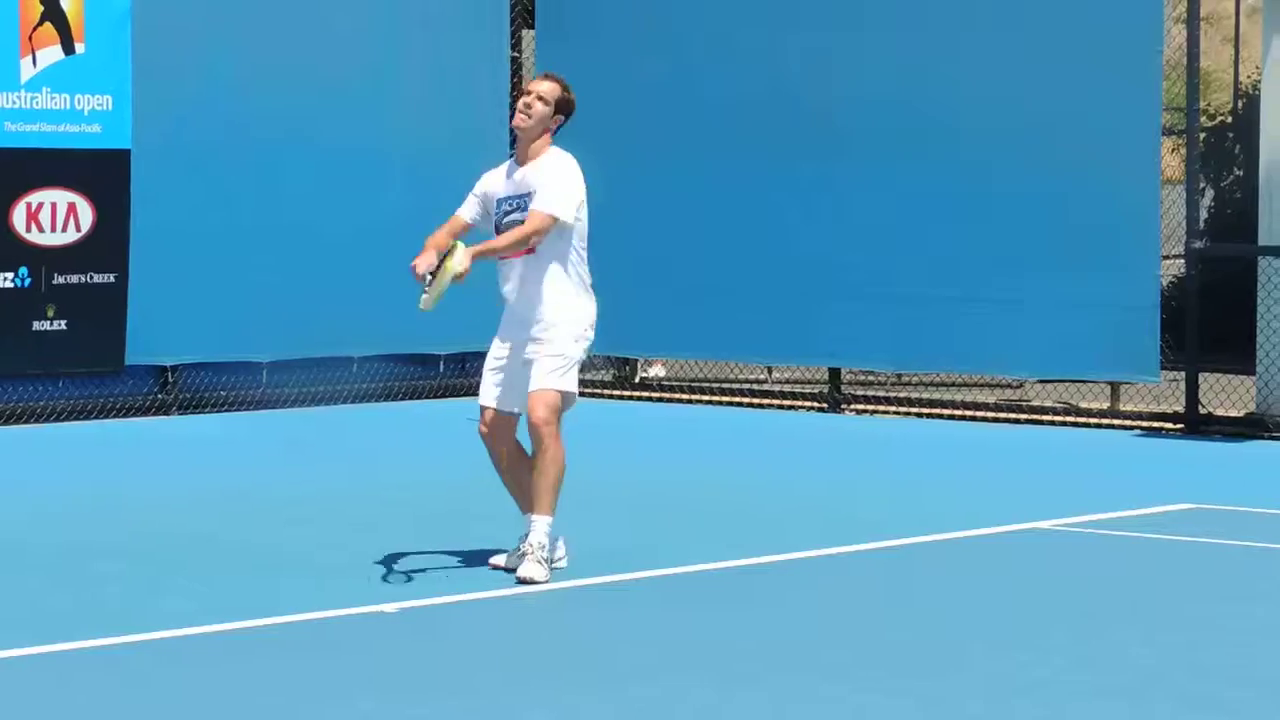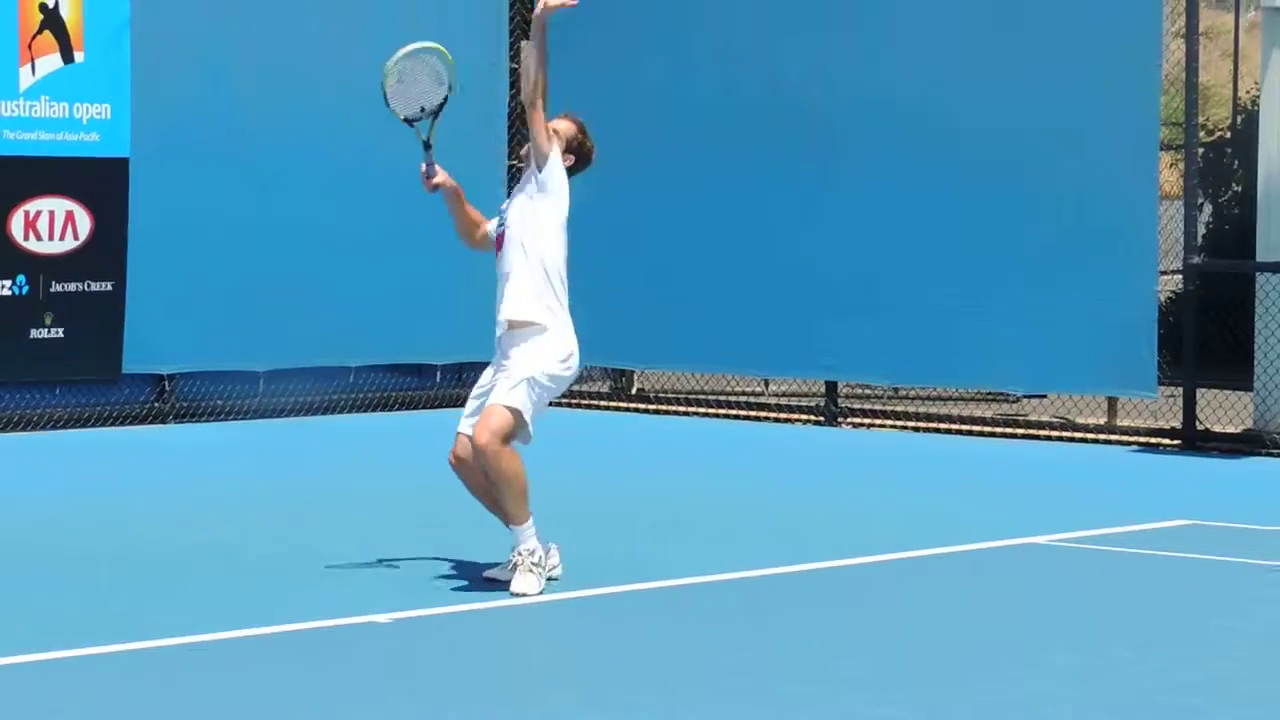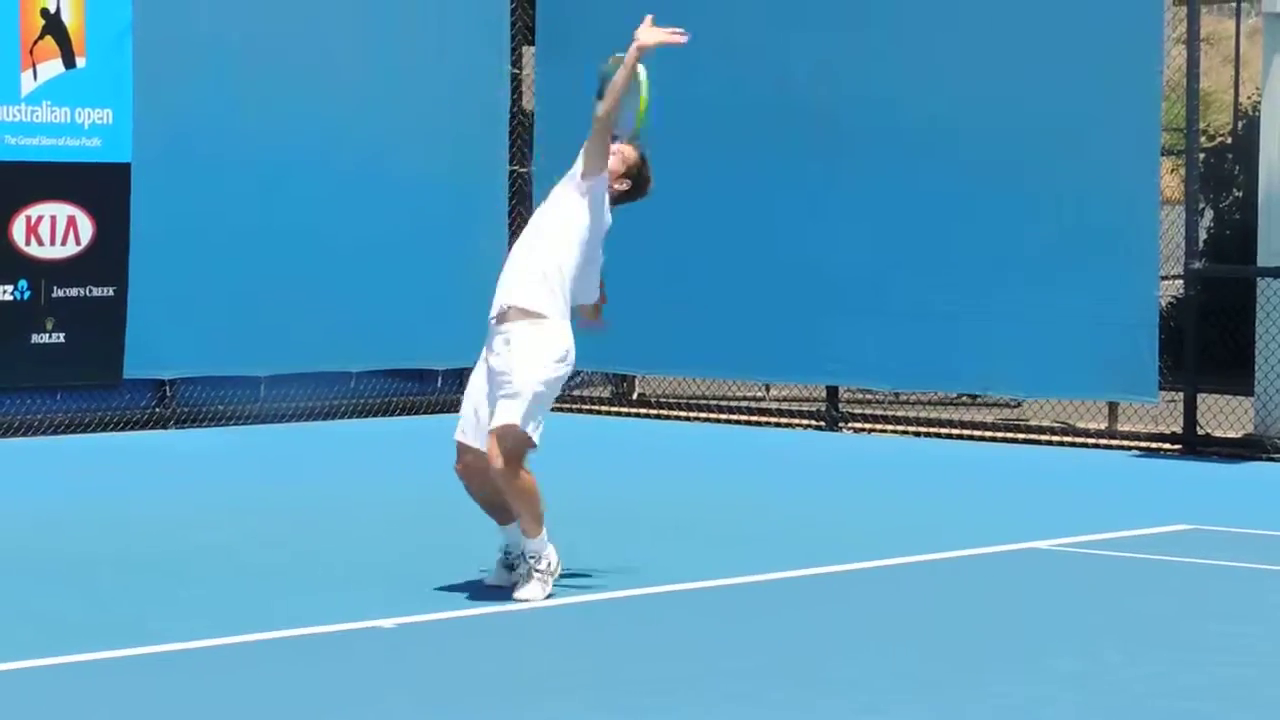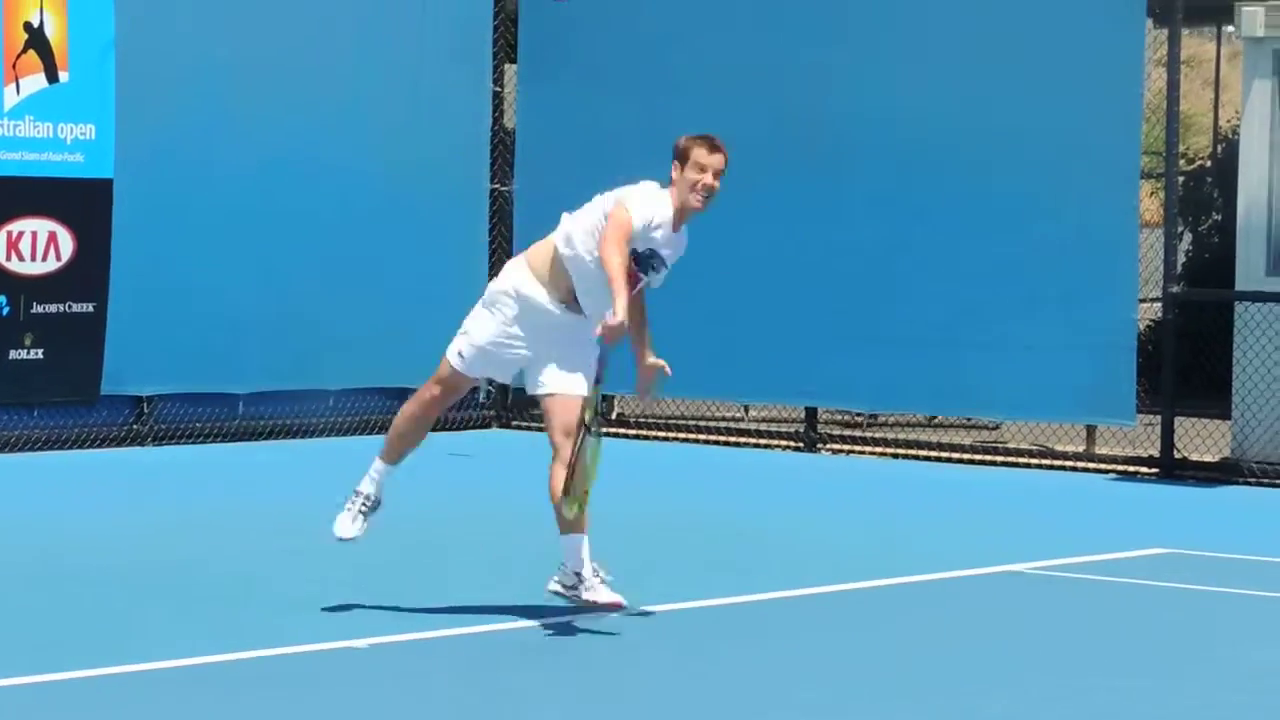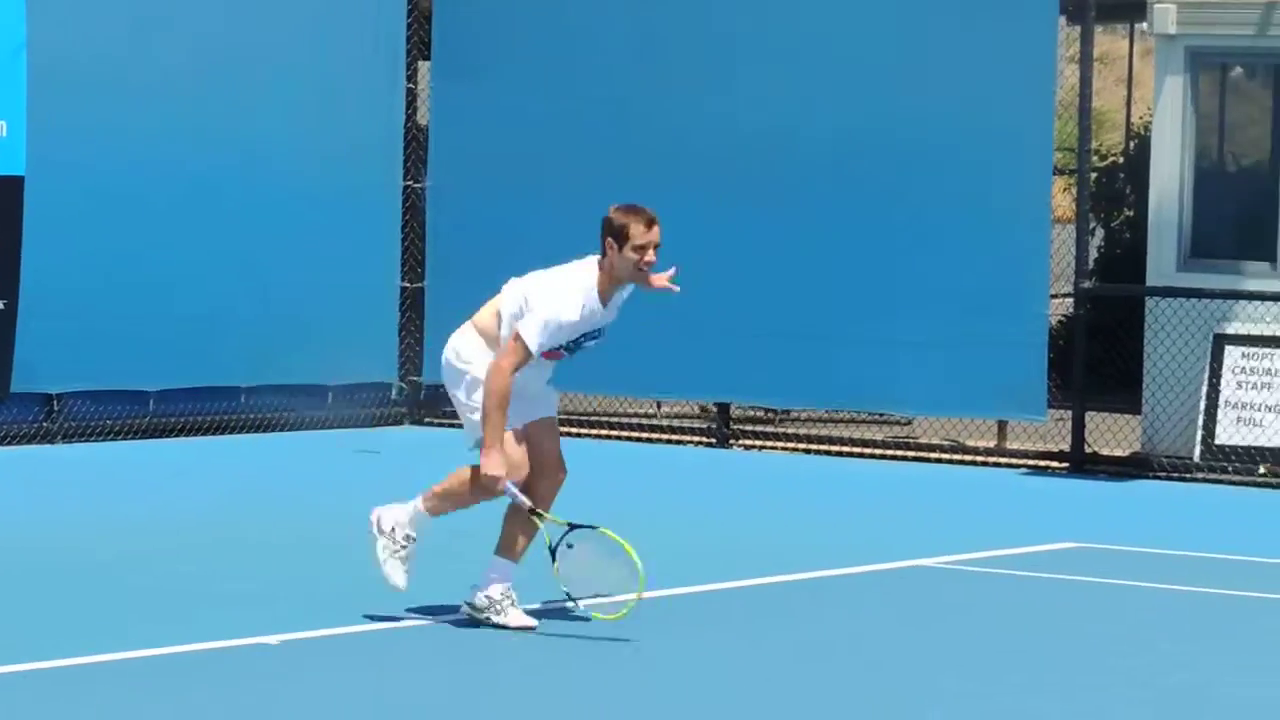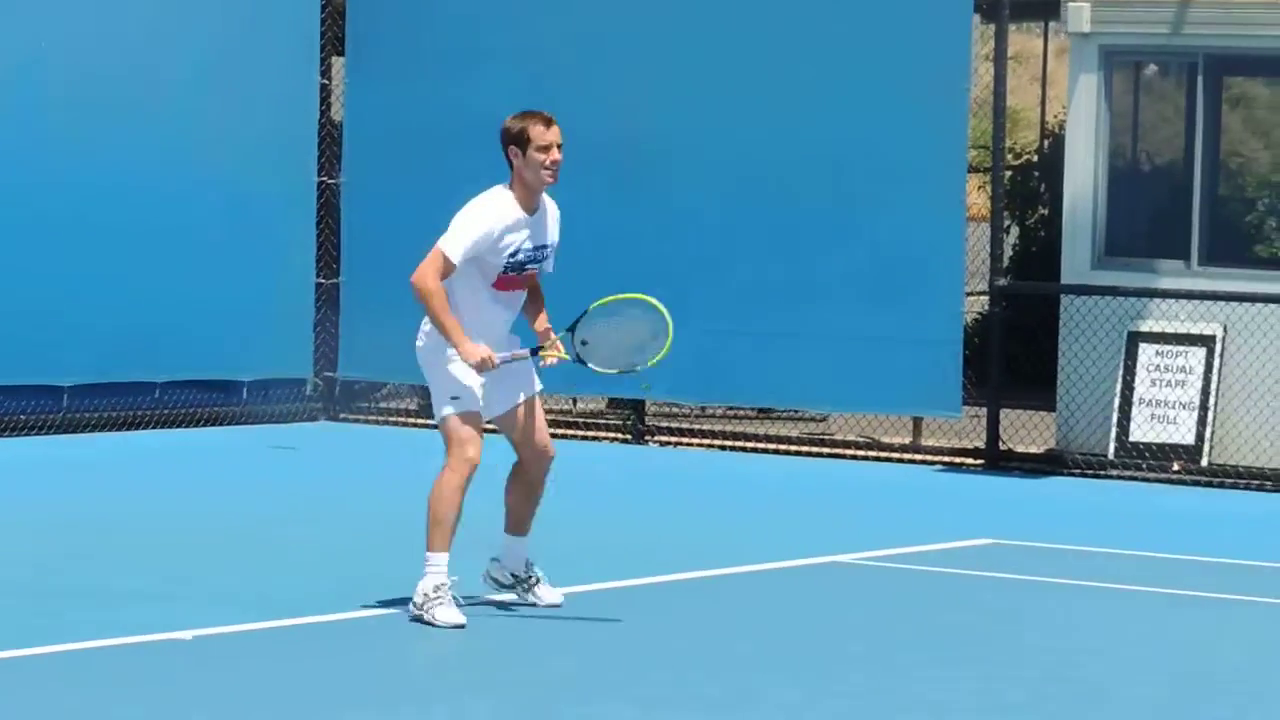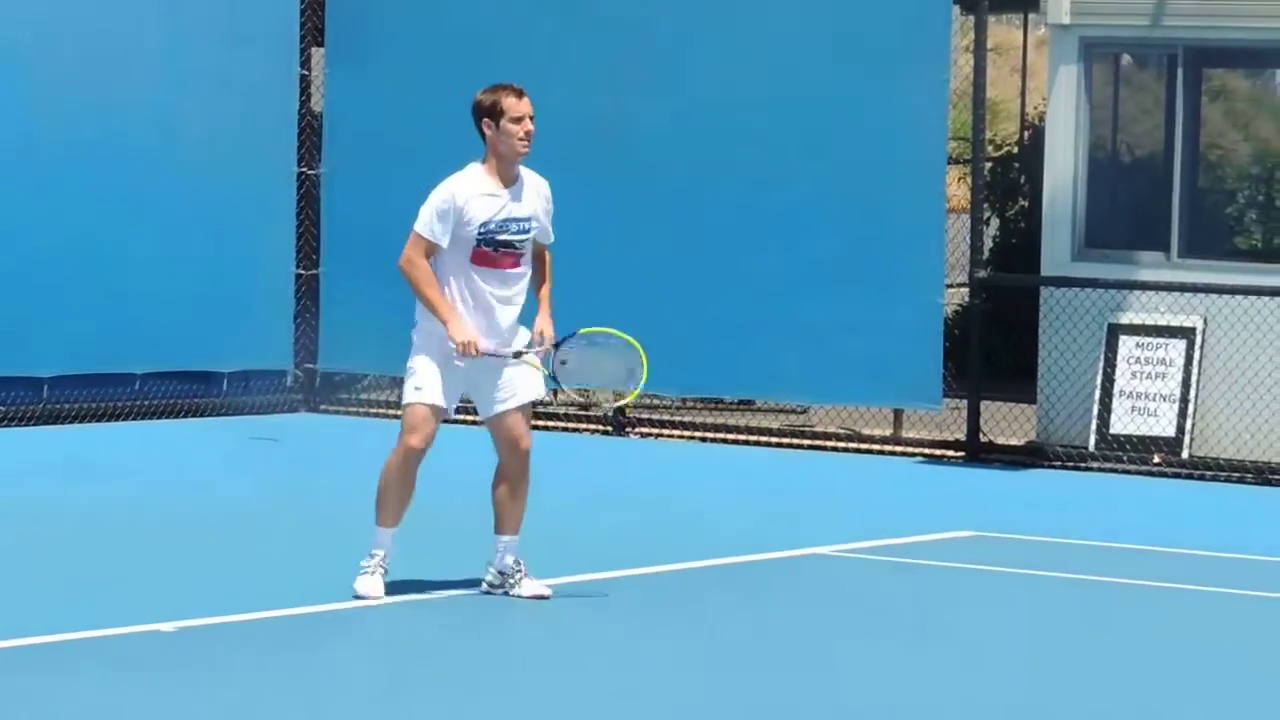
dt=0.4s
person 1, frame 1
left shoulder: (561, 168)
right shoulder: (496, 180)
left elbow: (536, 230)
right elbow: (452, 229)
left wrist: (473, 253)
right wrist: (431, 253)
left hip: (562, 322)
right hip: (516, 325)
left knee: (542, 416)
right knee: (495, 428)
left ankle: (540, 543)
right ankle: (541, 537)
person 1, frame 2
left shoulder: (547, 186)
right shoulder: (522, 201)
left elbow: (531, 100)
right elbow: (477, 237)
right wrist: (451, 190)
left hip: (542, 346)
right hip: (511, 350)
left knee: (486, 440)
right knee: (464, 456)
left ankle: (531, 549)
right ankle: (531, 548)
person 1, frame 3
left shoulder: (591, 196)
right shoulder: (589, 247)
left elbow: (605, 114)
right elbow: (591, 310)
left wrist: (637, 52)
left hip: (537, 340)
right hip: (504, 349)
left knee: (503, 464)
right knee: (470, 462)
left ankle: (539, 553)
right ankle: (518, 543)
person 1, frame 4
left shoulder: (671, 237)
right shoulder: (647, 201)
right elbow: (612, 234)
left wrist: (643, 350)
right wrist: (618, 299)
left hip: (571, 326)
right hip: (526, 300)
left knee: (567, 434)
right knee: (441, 389)
left ankle: (573, 571)
right ankle: (374, 484)
person 1, frame 5
left shoulder: (613, 284)
right shoulder: (567, 303)
right elbow: (500, 369)
left wrist: (647, 280)
right wrist: (496, 444)
left hip: (526, 371)
right hip: (478, 364)
left knee: (548, 475)
right knee: (502, 473)
left ankle: (491, 591)
right ankle: (401, 519)
person 1, frame 6
left shoulder: (549, 213)
right shoulder: (486, 215)
right elbow: (423, 278)
left wrist: (542, 327)
right wrist: (462, 344)
left hip: (500, 350)
right hip: (456, 351)
left knee: (538, 452)
right knee: (466, 455)
left ankle: (511, 565)
right ankle: (432, 587)
person 1, frame 7
left shoulder: (539, 190)
right shoulder: (456, 191)
right elbow: (413, 259)
left wrist: (544, 313)
right wrist: (453, 323)
left hip: (507, 345)
right hip: (446, 342)
left knee: (517, 449)
right knee: (413, 443)
left ankle: (505, 565)
right ankle: (379, 557)
